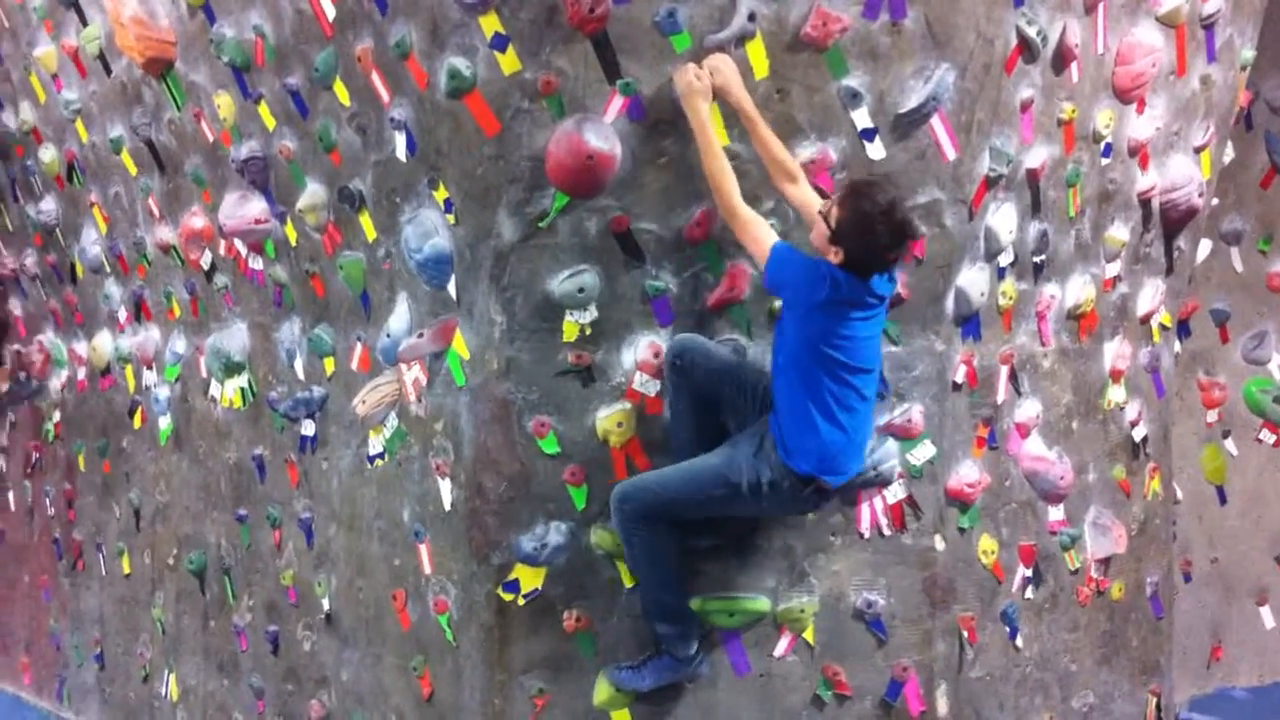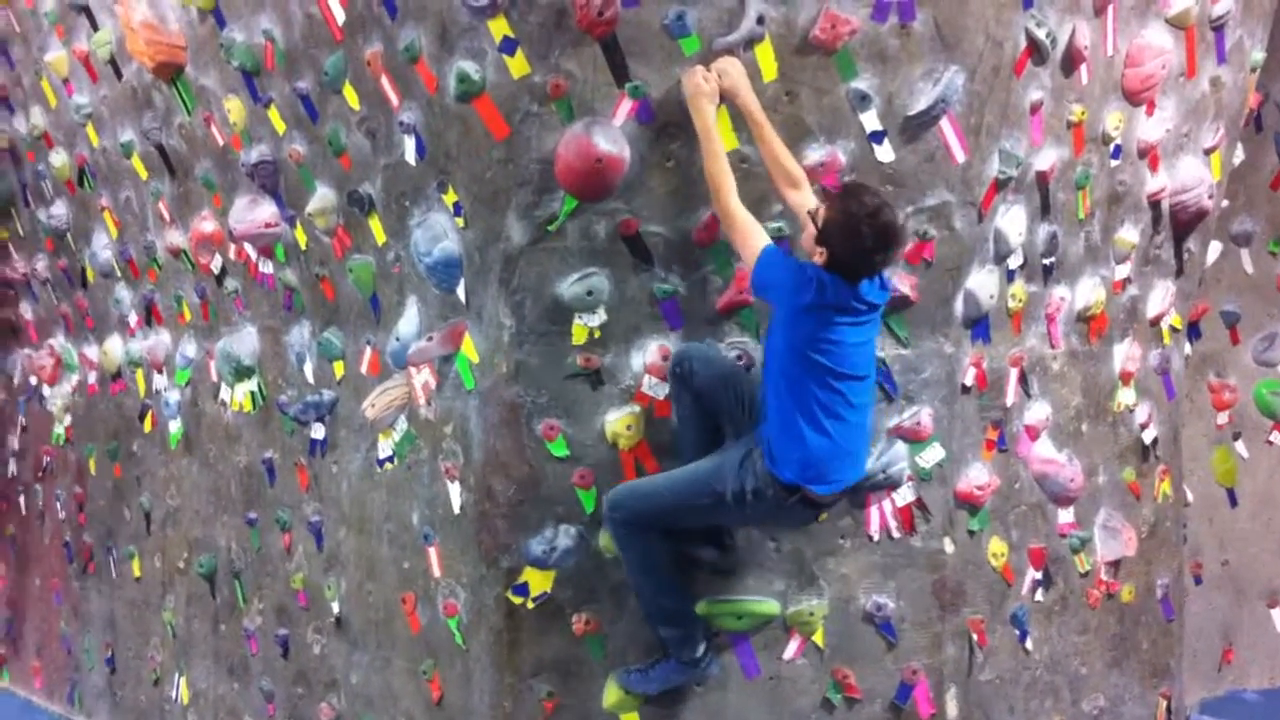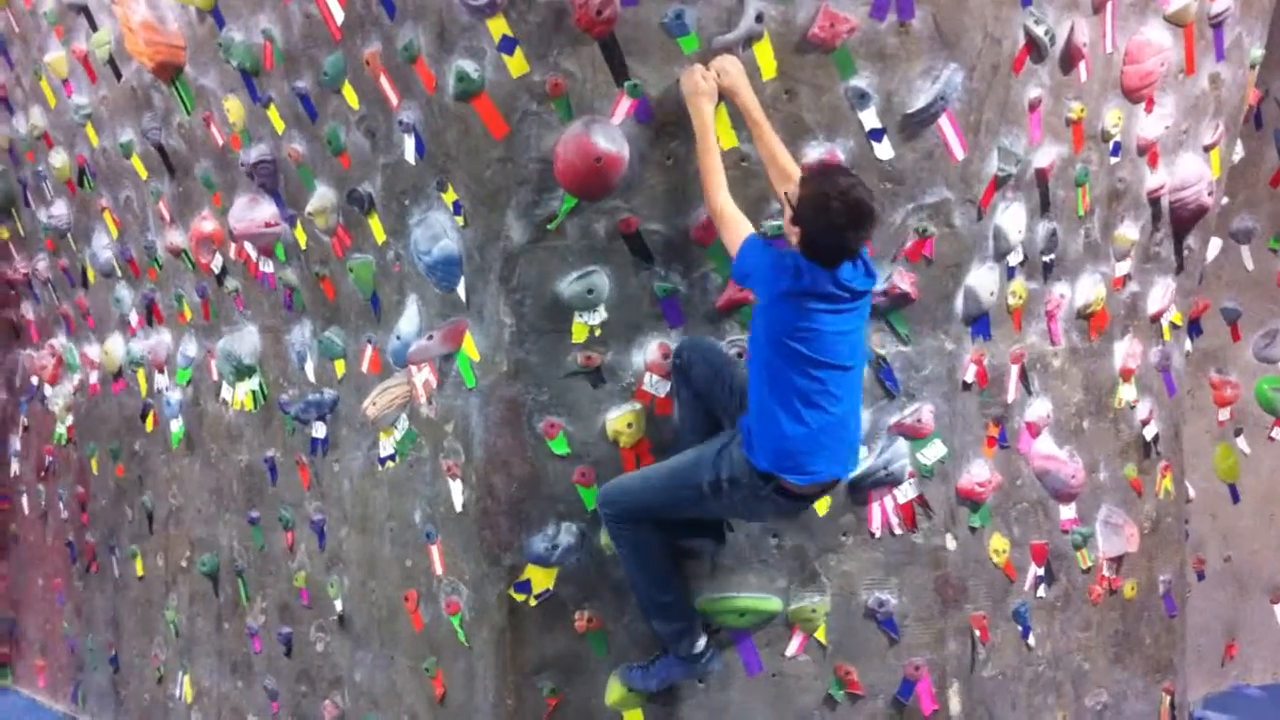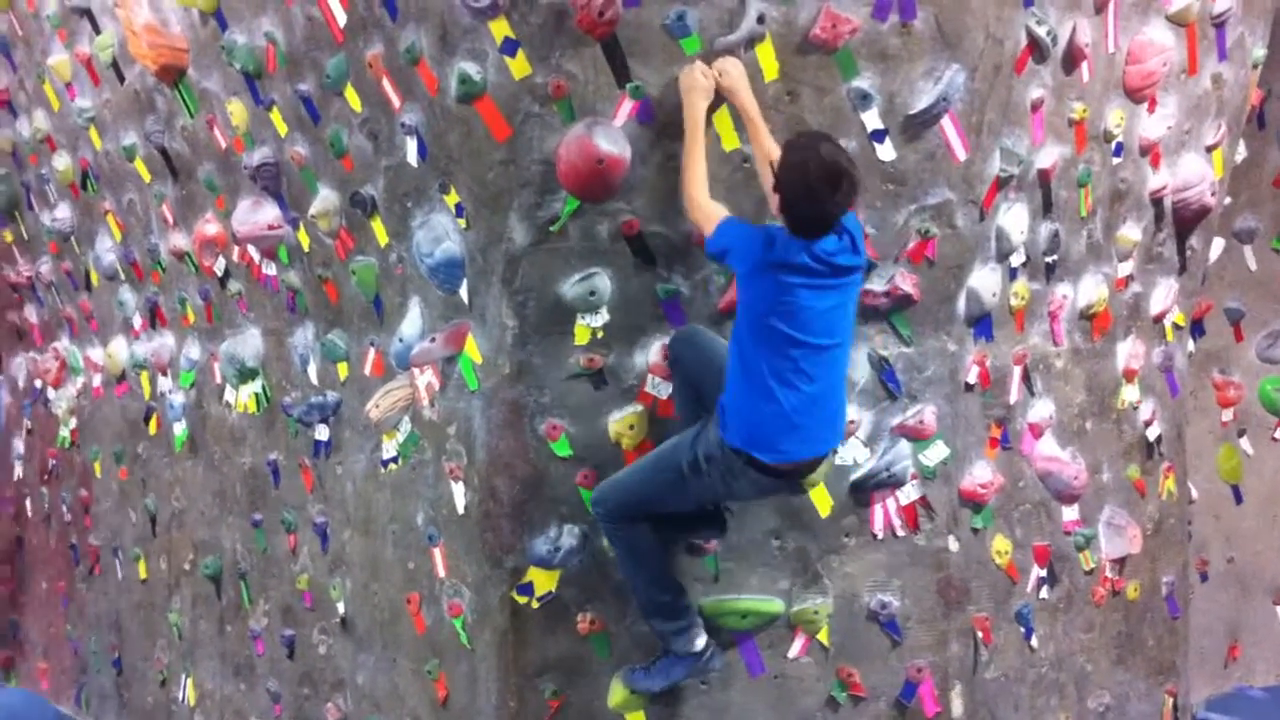
dt=0.2s
person 1, frame 1
left shoulder: (822, 285)
right shoulder: (867, 266)
left elbow: (734, 210)
right elbow: (791, 181)
left wrist: (698, 108)
right wrist: (739, 98)
left hip: (797, 469)
right hip: (796, 424)
left knee: (631, 502)
right knee: (686, 354)
left ankle: (679, 648)
right ankle: (694, 499)
person 1, frame 2
left shoulder: (806, 290)
right shoulder: (866, 275)
left elbow: (730, 209)
right elbow: (794, 186)
left wrist: (703, 110)
right wrist: (745, 100)
left hip: (790, 482)
right hip: (820, 456)
left knee: (623, 509)
right knee: (690, 363)
left ankle: (686, 652)
right ankle: (701, 516)
person 1, frame 3
left shoulder: (784, 276)
right shoulder: (857, 263)
left elbow: (720, 204)
right elbow: (790, 183)
left wrist: (702, 108)
right wrist: (745, 97)
left hip: (774, 476)
right hip: (826, 462)
left knee: (617, 505)
right knee: (692, 355)
left ankle: (688, 647)
right ankle: (698, 509)
person 1, frame 4
left shoulder: (763, 252)
right shoulder: (848, 239)
left elbow: (697, 199)
right elbow: (792, 181)
left wrist: (696, 104)
right wrist: (744, 98)
left hip: (754, 456)
right hip: (814, 445)
left knee: (611, 505)
right knee: (686, 346)
left ankle: (686, 644)
right ankle: (696, 506)
